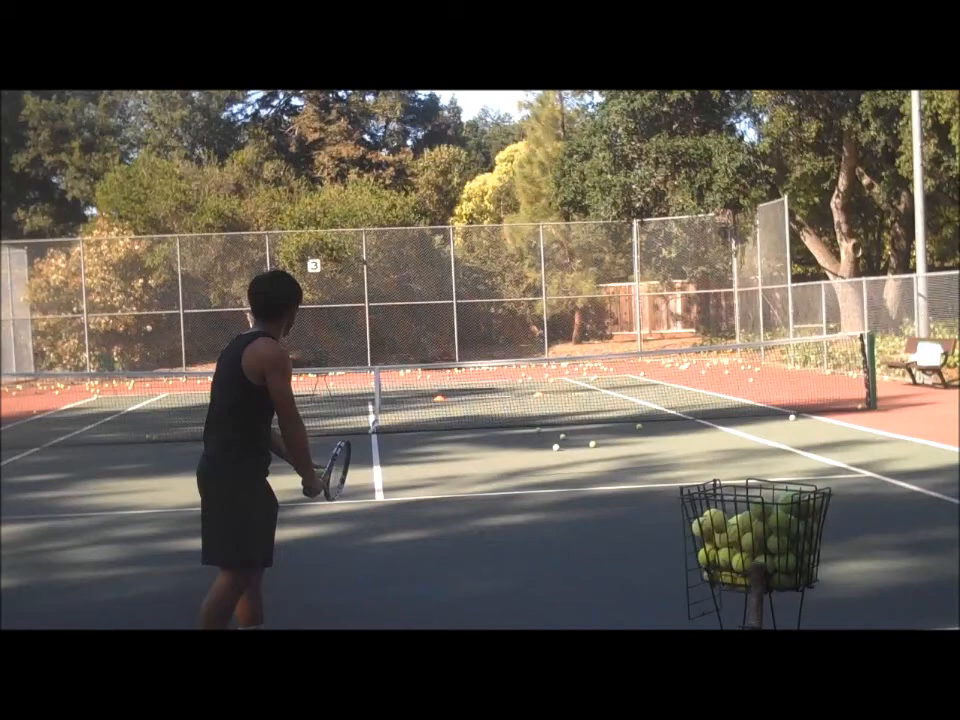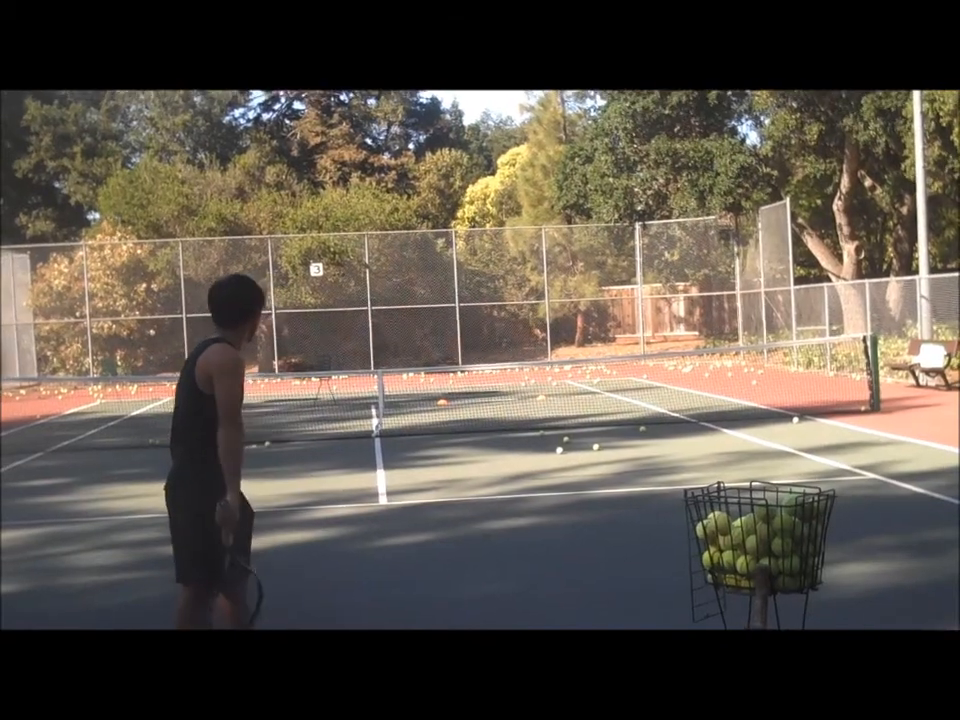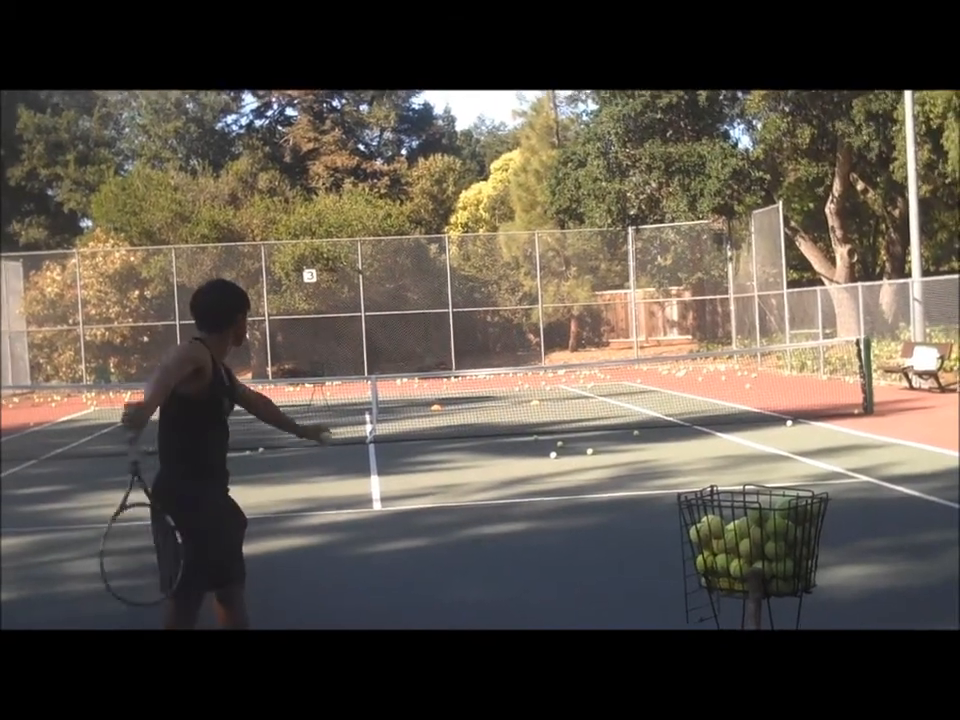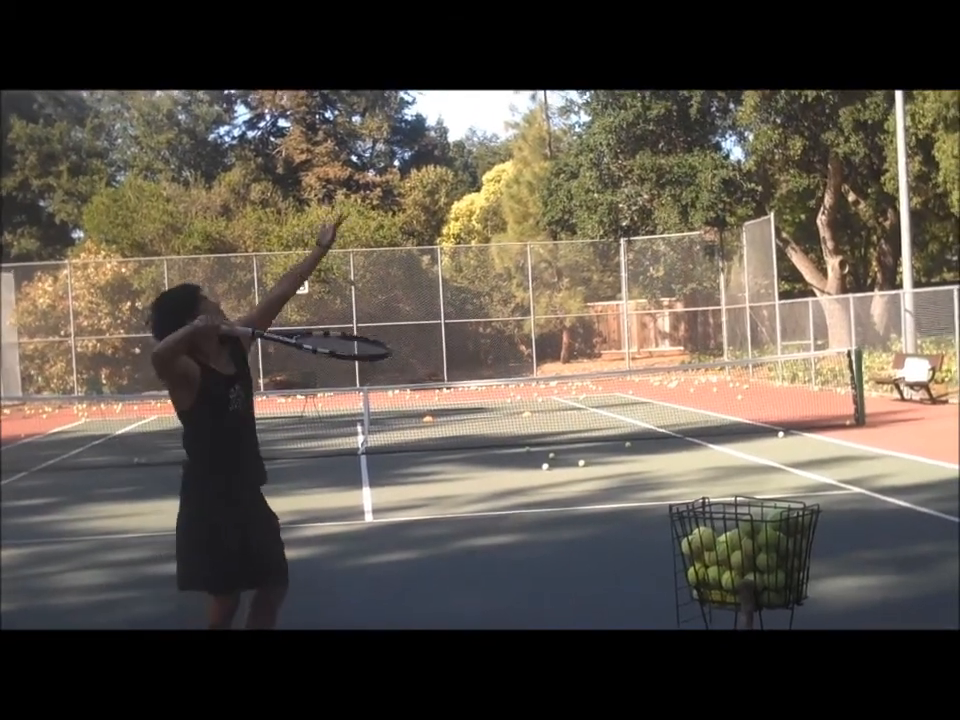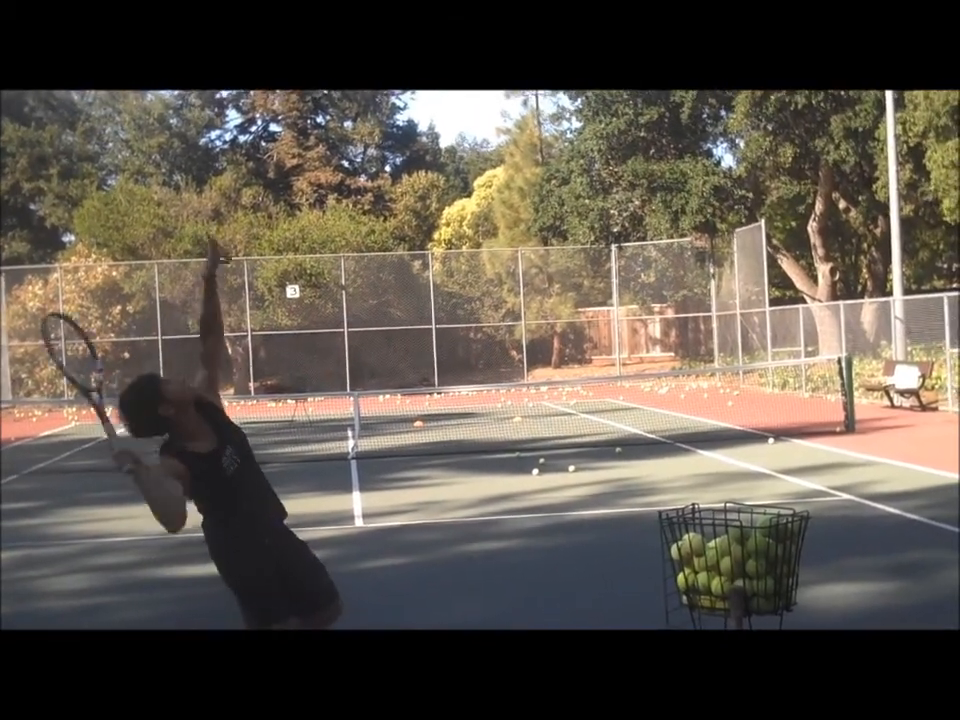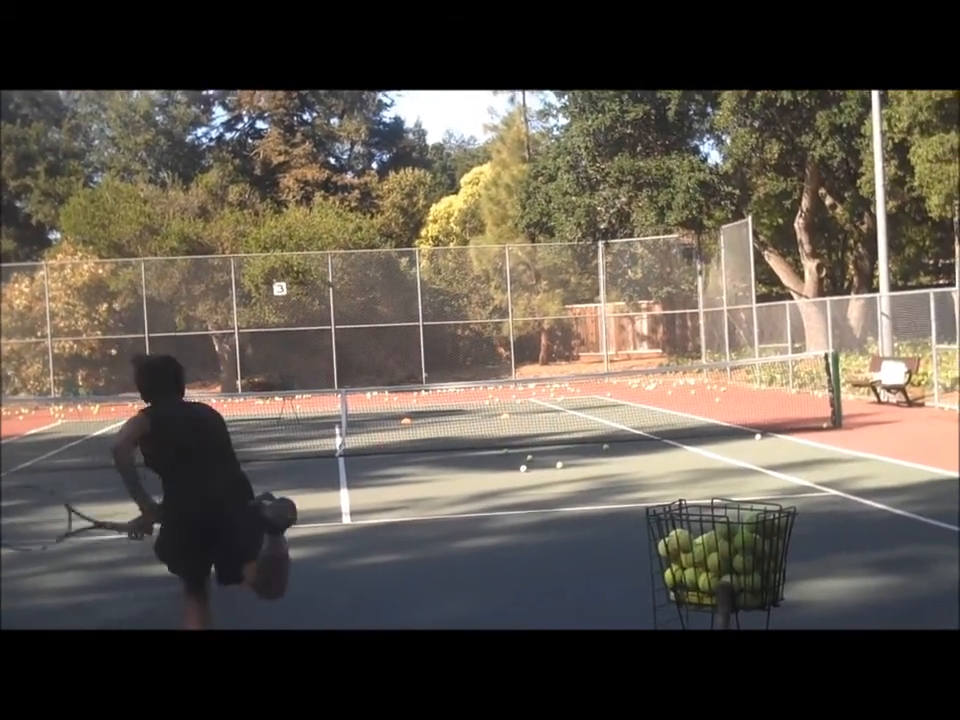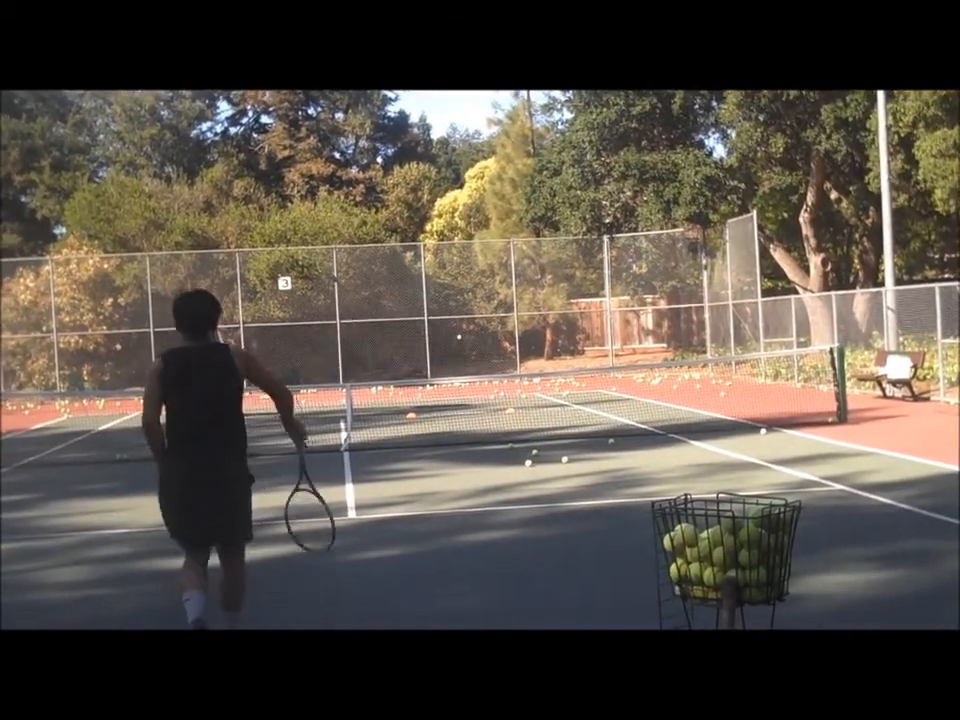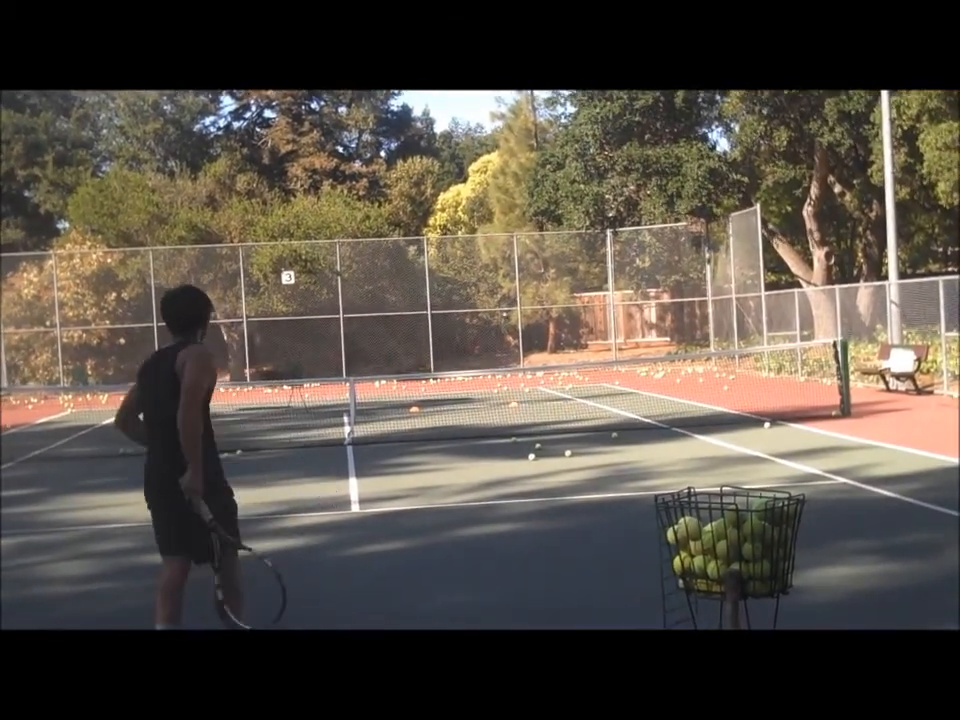
dt=0.7s
person 1, frame 1
left shoulder: (239, 347)
right shoulder: (271, 353)
right elbow: (289, 422)
left wrist: (297, 464)
right wrist: (309, 474)
left hip: (228, 470)
right hip: (234, 476)
left knee: (250, 567)
right knee: (235, 572)
person 1, frame 2
left shoulder: (208, 354)
right shoulder: (226, 358)
right elbow: (229, 428)
left wrist: (229, 492)
right wrist: (232, 493)
left hip: (204, 486)
right hip: (201, 489)
left knee: (232, 577)
right knee: (202, 587)
person 1, frame 3
left shoulder: (218, 368)
right shoulder: (193, 354)
left elbow: (255, 402)
right elbow: (167, 372)
left wrist: (299, 429)
right wrist: (147, 401)
left hip: (209, 495)
right hip: (182, 498)
left knee: (231, 583)
right knee: (187, 597)
person 1, frame 4
left shoulder: (234, 344)
right shoulder: (186, 373)
left elbow: (277, 295)
right elbow: (160, 356)
left wrist: (319, 251)
right wrist: (195, 329)
left hip: (248, 496)
right hip: (210, 502)
left knee: (272, 586)
right knee: (225, 600)
person 1, frame 5
left shoulder: (205, 404)
right shoulder: (171, 463)
left elbow: (211, 338)
right elbow: (174, 519)
left wrist: (210, 279)
right wrist: (140, 475)
left hip: (273, 534)
right hip: (241, 550)
left knee: (325, 609)
right knee: (270, 626)
person 1, frame 6
left shoulder: (145, 420)
right shoulder: (209, 414)
left elbow: (121, 451)
left wrist: (146, 506)
left hip: (182, 511)
right hip: (232, 499)
left knee: (194, 594)
right knee: (270, 582)
right ankle: (267, 516)
person 1, frame 7
left shoulder: (162, 366)
right shoulder: (235, 358)
left elbow: (149, 422)
right elbow: (281, 394)
left wrist: (165, 464)
right wrist: (291, 424)
left hip: (182, 475)
right hip: (229, 472)
left knee: (194, 555)
right knee: (232, 555)
left ankle: (195, 617)
right ankle: (232, 626)
person 1, frame 8
left shoulder: (150, 365)
right shoulder: (196, 355)
left elbow: (124, 420)
right elbow: (188, 412)
right wrist: (195, 468)
left hip: (157, 475)
right hip: (194, 478)
left knee: (175, 560)
right knee: (225, 555)
left ankle: (165, 627)
